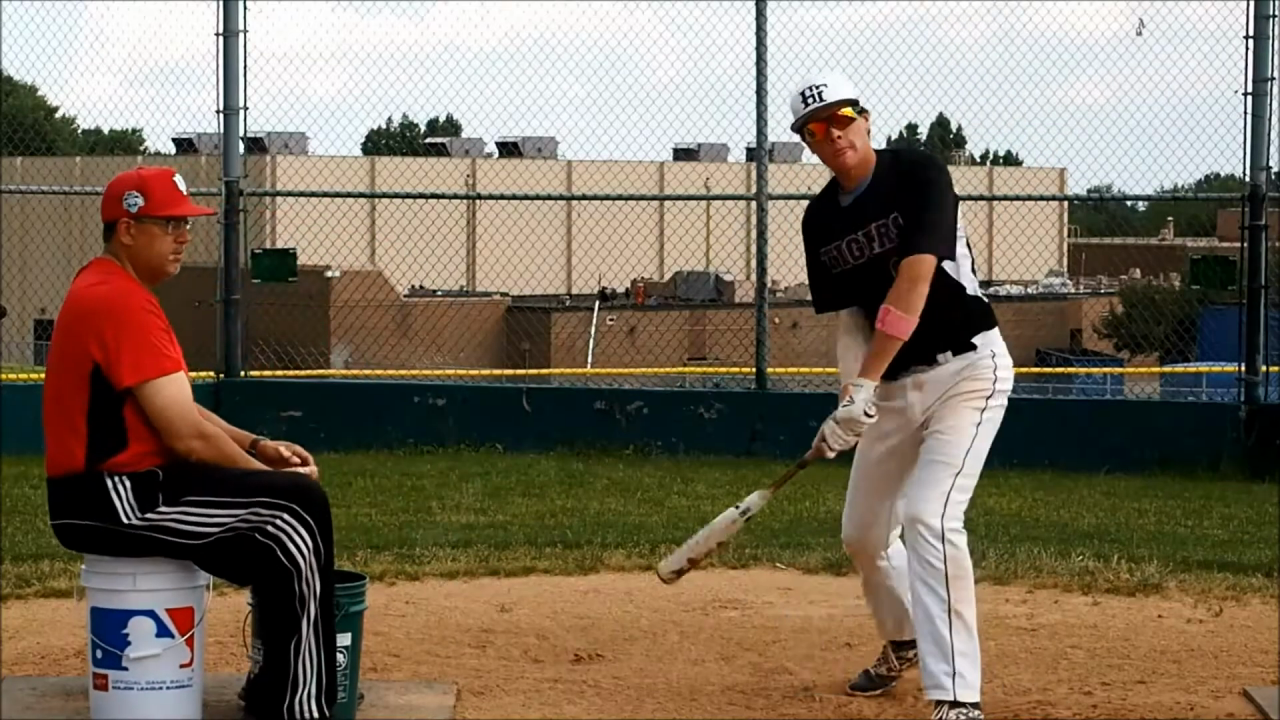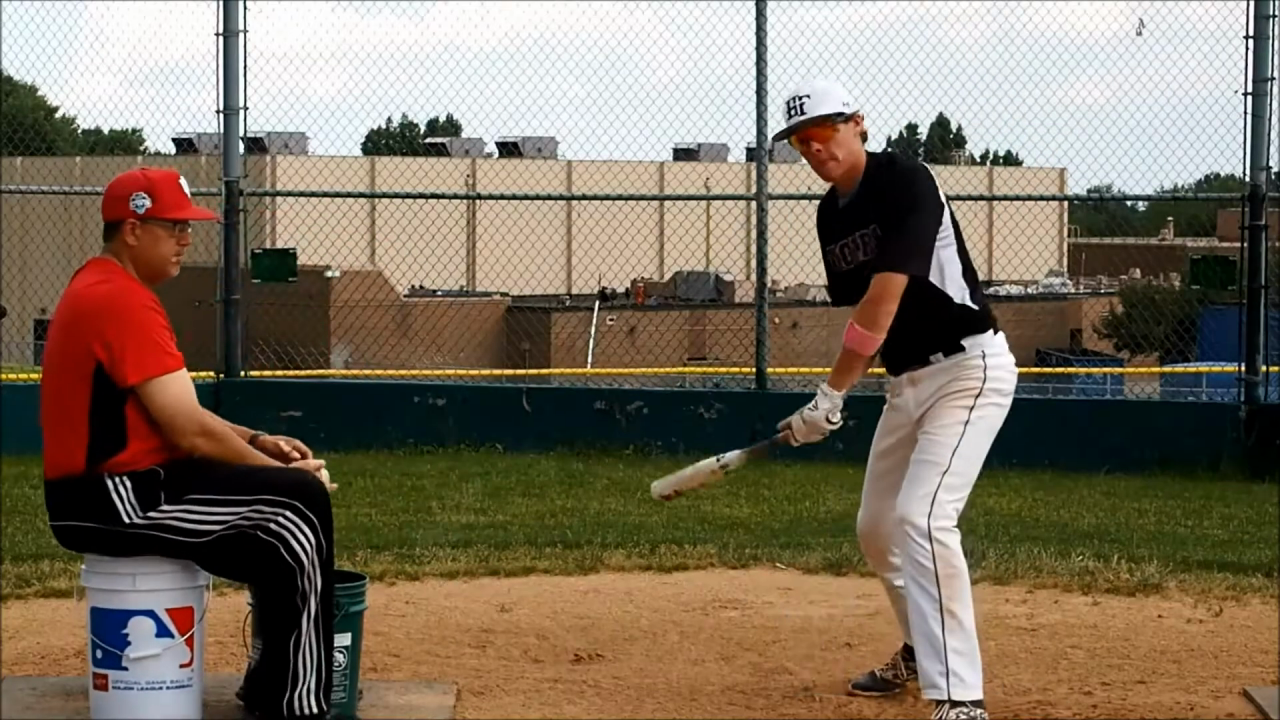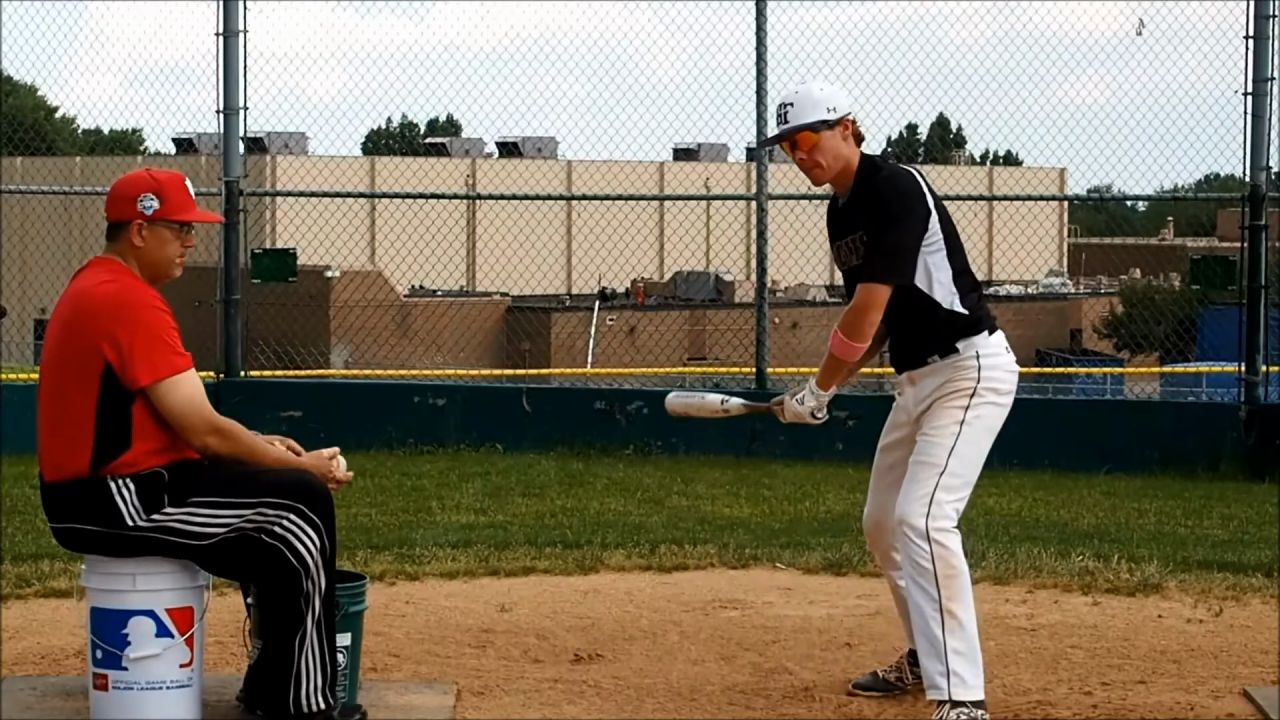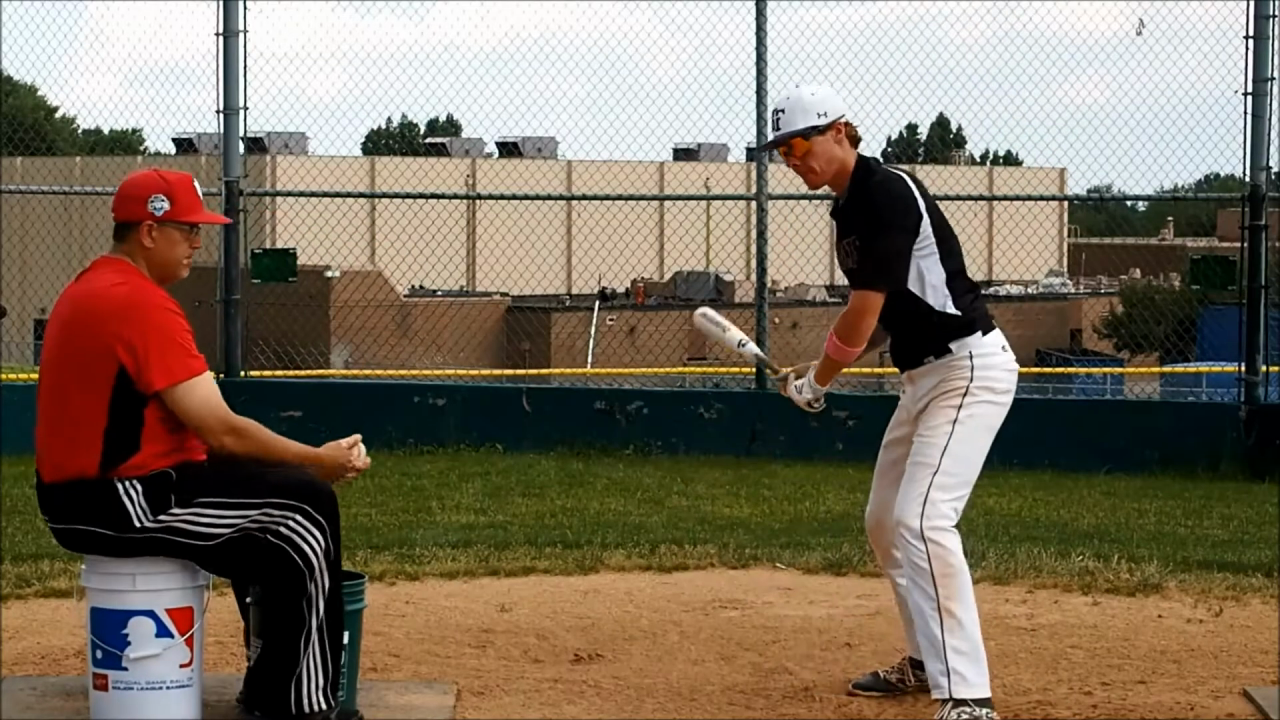
dt=0.1s
person 1, frame 1
left shoulder: (918, 171)
right shoulder: (819, 221)
left elbow: (913, 286)
right elbow: (850, 323)
left wrist: (865, 388)
right wrist: (853, 397)
left hip: (969, 369)
right hip: (894, 387)
left knee: (930, 518)
right knee: (864, 530)
right ankle: (904, 639)
person 1, frame 2
left shoulder: (906, 181)
right shoulder: (830, 216)
left elbow: (883, 301)
right elbow: (861, 310)
left wrist: (831, 389)
right wrist: (836, 393)
left hip: (971, 367)
right hip: (910, 380)
left knee: (922, 519)
right knee: (878, 526)
right ankle: (923, 651)
person 1, frame 3
left shoulder: (895, 186)
right shoulder: (840, 211)
left elbow: (869, 310)
left wrist: (819, 388)
right wrist: (825, 390)
left hip: (971, 368)
right hip: (916, 378)
left knee: (921, 520)
right knee: (882, 524)
right ankle: (926, 656)
person 1, frame 4
left shoulder: (885, 191)
right shoulder: (849, 204)
left elbow: (864, 313)
left wrist: (817, 378)
right wrist: (826, 363)
left hip: (970, 367)
right hip: (925, 375)
left knee: (922, 520)
right knee: (886, 521)
right ankle: (928, 659)
person 2, frame 1
left shoulder: (113, 292)
right shoulder: (122, 303)
left elbow: (178, 408)
right elbow: (189, 437)
left wrist: (256, 446)
right wrist: (272, 479)
left hip: (113, 489)
right hip: (109, 501)
left knee: (286, 510)
right knee: (297, 507)
person 2, frame 2
left shoulder: (97, 288)
right shoulder: (124, 302)
left elbow: (173, 410)
right elbow: (191, 432)
left wrist: (254, 442)
right wrist: (283, 467)
left hip: (96, 486)
right hip: (109, 500)
left knee: (274, 502)
right knee: (299, 500)
person 2, frame 3
left shoulder: (95, 287)
right shoulder: (131, 302)
left elbow: (178, 411)
right elbow: (203, 431)
left wrist: (255, 443)
right wrist: (298, 467)
left hip: (94, 491)
right hip: (110, 503)
left knee: (276, 503)
right knee: (302, 503)
person 2, frame 4
left shoulder: (89, 289)
right shoulder: (142, 304)
right elbow: (221, 430)
left wrist: (249, 449)
right wrist: (318, 459)
left hip: (78, 491)
right hip: (113, 504)
left knee: (259, 486)
right knee: (307, 504)
